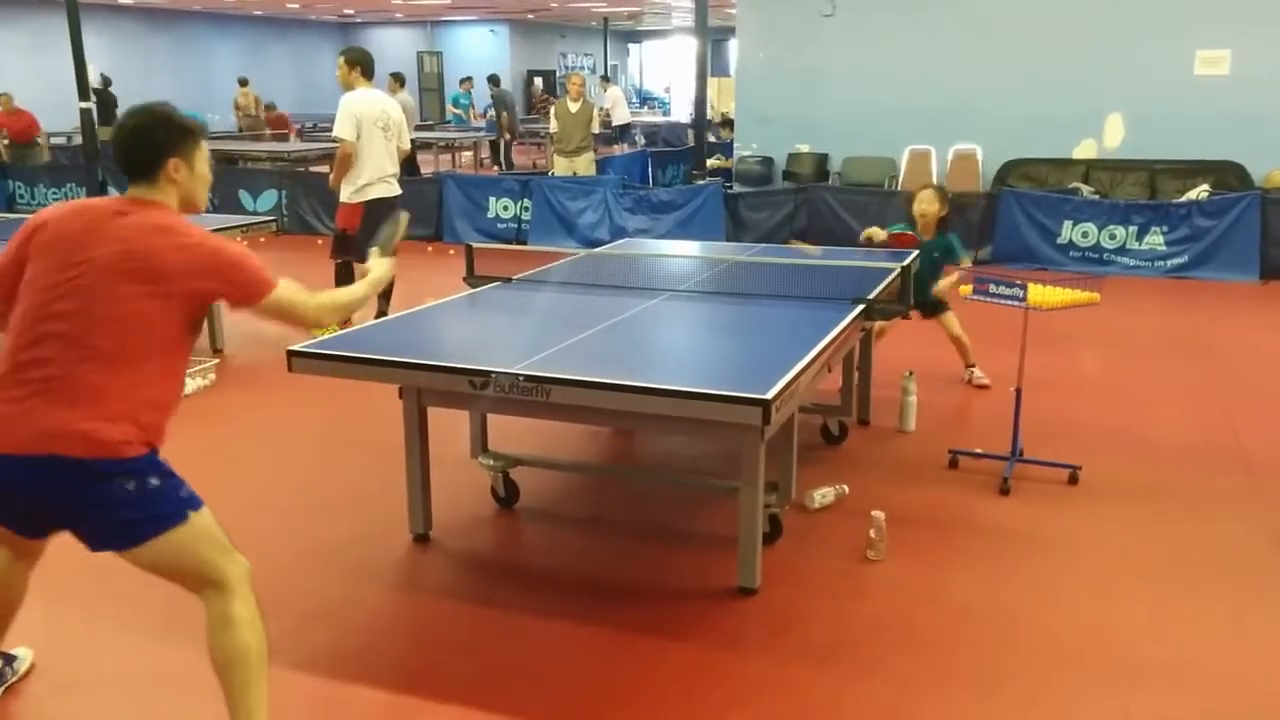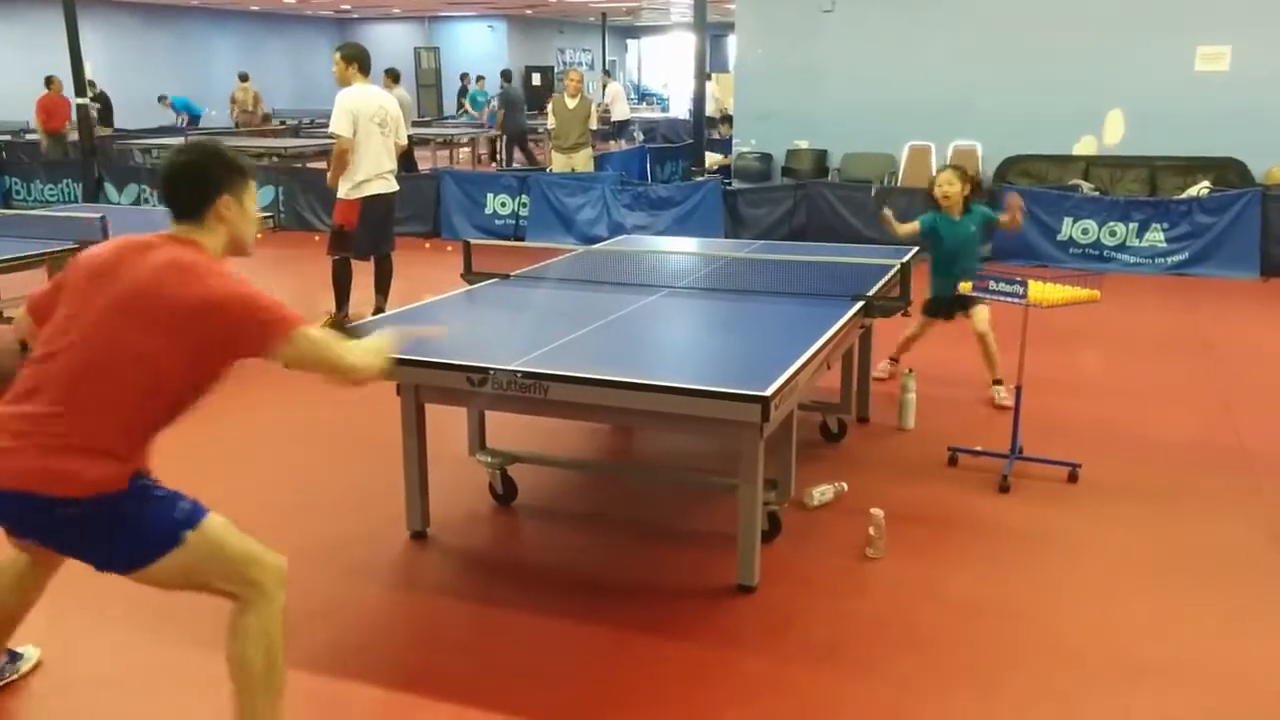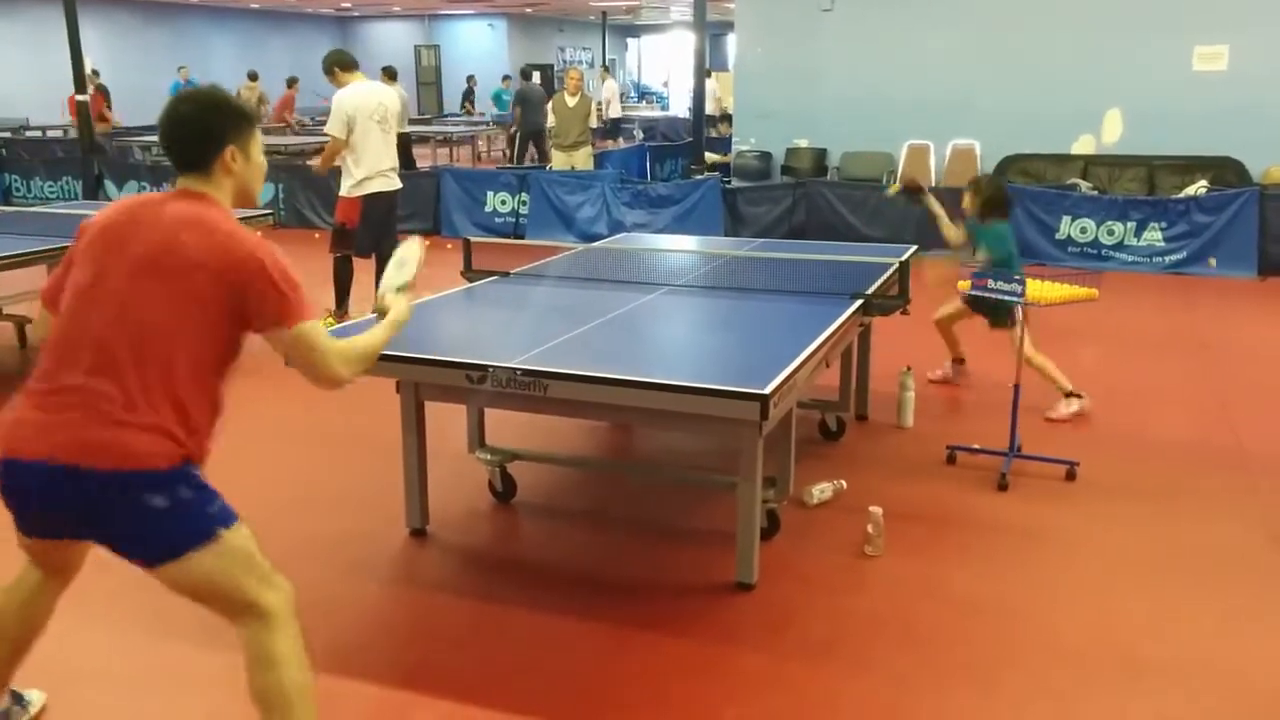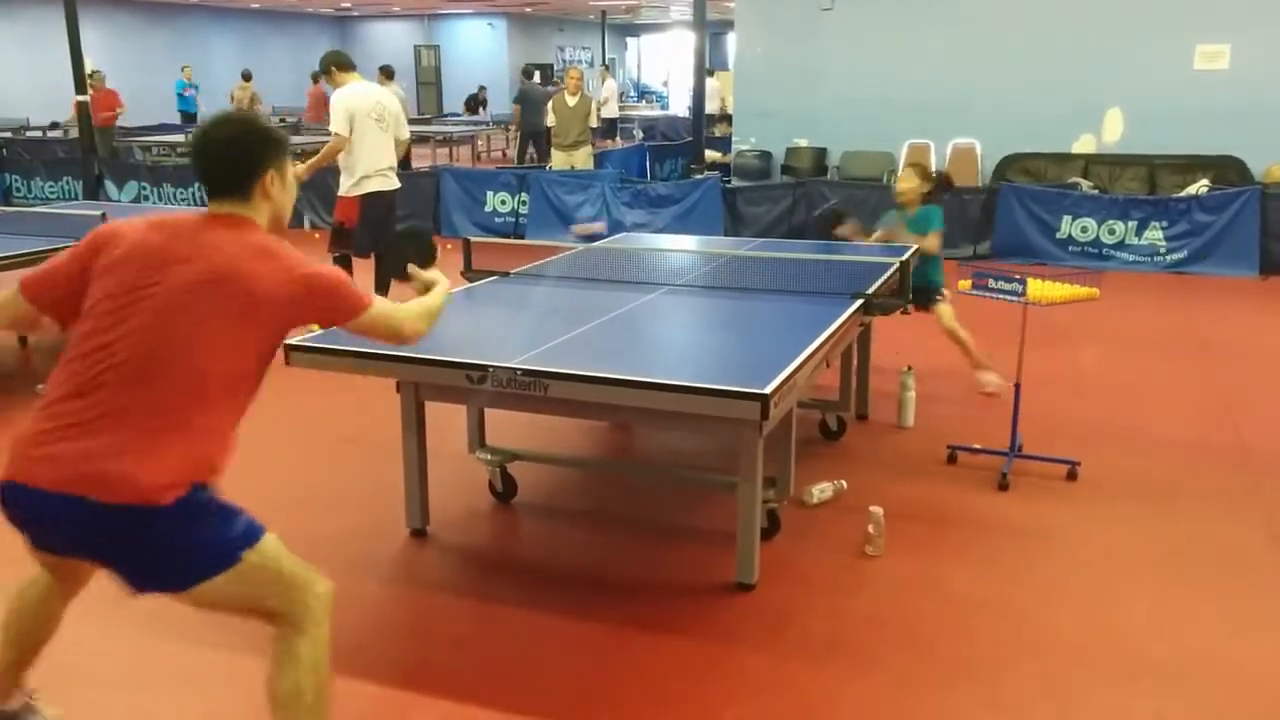
dt=0.5s
person 1, frame 1
left shoulder: (51, 223)
right shoulder: (201, 253)
right elbow: (310, 312)
right wrist: (373, 279)
right hip: (100, 457)
right knee: (228, 581)
person 1, frame 2
left shoulder: (102, 255)
right shoulder: (223, 295)
right elbow: (355, 366)
right wrist: (384, 339)
right hip: (83, 487)
right knee: (262, 580)
person 1, frame 3
left shoulder: (106, 222)
right shoulder: (243, 252)
right elbow: (331, 370)
right wrist: (392, 321)
right hip: (132, 468)
right knee: (267, 607)
person 1, frame 4
left shoulder: (120, 238)
right shoulder: (294, 277)
right elbow: (410, 326)
right wrist: (435, 288)
right hip: (143, 497)
left knee: (63, 570)
right knee: (306, 607)
person 2, frame 1
left shoulder: (351, 101)
right shoulder: (390, 103)
left elbow: (347, 150)
right elbow: (404, 149)
left wrist: (336, 178)
left hip: (359, 194)
right hip: (389, 190)
left knee: (343, 258)
left ankle: (343, 321)
right ankle: (382, 315)
person 2, frame 2
left shoulder: (347, 98)
right shoulder: (389, 99)
left elbow: (343, 146)
right elbow: (401, 145)
left wrist: (333, 175)
left hip: (357, 189)
right hip: (386, 187)
left knee: (340, 254)
right knee: (382, 253)
left ankle: (341, 316)
right ankle: (380, 312)
person 2, frame 3
left shoulder: (344, 96)
right shoulder: (389, 94)
left elbow: (337, 145)
left wrist: (322, 164)
left hip: (358, 187)
right hip: (389, 184)
left knee: (342, 252)
right knee: (384, 251)
left ankle: (340, 314)
person 2, frame 4
left shoulder: (342, 97)
right shoulder: (387, 96)
left elbow: (338, 143)
right elbow: (403, 141)
left wrist: (310, 167)
left hip: (358, 188)
right hip: (387, 184)
left knee: (341, 251)
right knee: (383, 250)
person 3, frame 1
left shoulder: (946, 240)
right shoulder: (904, 232)
left elbow: (965, 266)
right elbow: (874, 235)
left wrist: (948, 281)
right wrist: (874, 233)
left hip: (933, 293)
left knee: (956, 333)
right knee: (880, 326)
left ankle: (971, 368)
person 3, frame 2
left shoulder: (978, 214)
right shoulder: (932, 220)
left elbow: (1010, 223)
right elbow: (901, 231)
left wrist: (1014, 213)
right wrist: (889, 221)
right hip: (943, 289)
left knee: (982, 331)
right knee: (915, 333)
left ankle: (998, 386)
right ankle: (892, 362)
person 3, frame 3
left shoulder: (995, 229)
right shoulder: (980, 224)
left elbow: (979, 265)
right elbow: (957, 239)
right wrist: (935, 208)
left hip: (1006, 298)
left knee: (1024, 354)
right knee: (941, 319)
left ankle: (1073, 396)
right ankle: (958, 367)
person 3, frame 4
left shoulder: (932, 213)
right shoulder: (894, 215)
left elbow: (932, 248)
right elbow: (872, 243)
left wrist: (903, 235)
left hip: (929, 282)
left knee: (949, 326)
left ankle: (985, 370)
